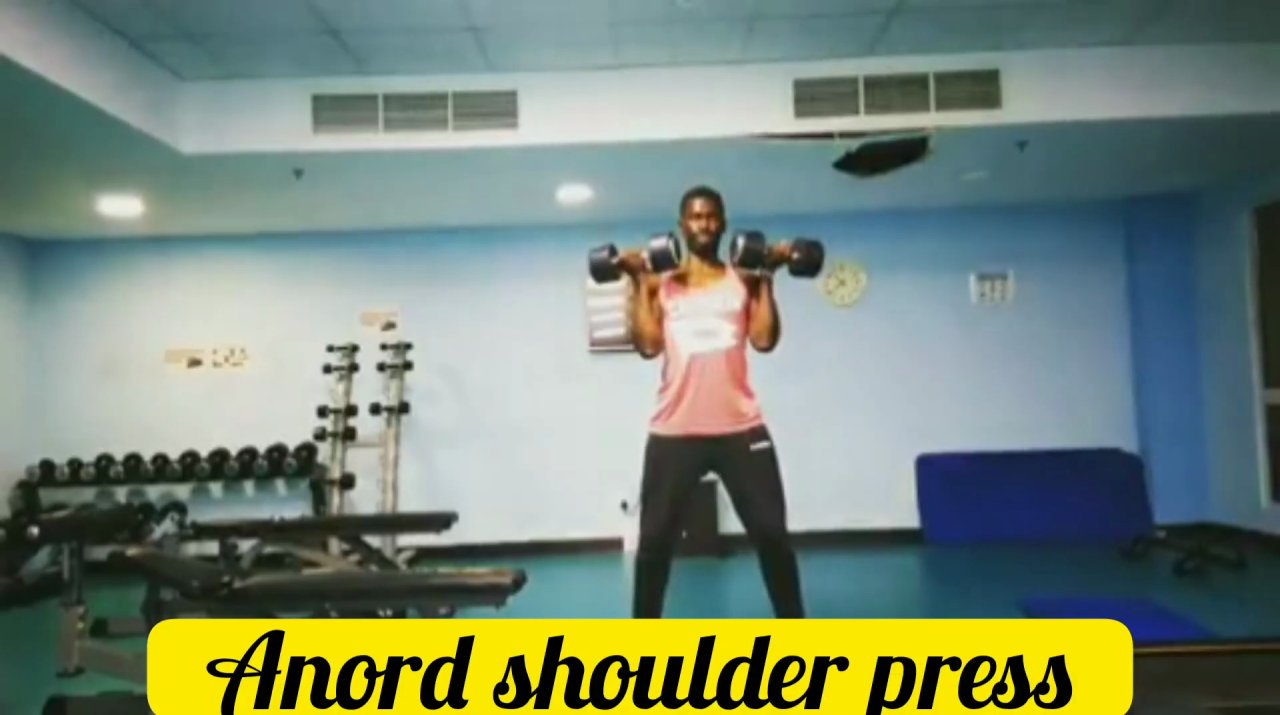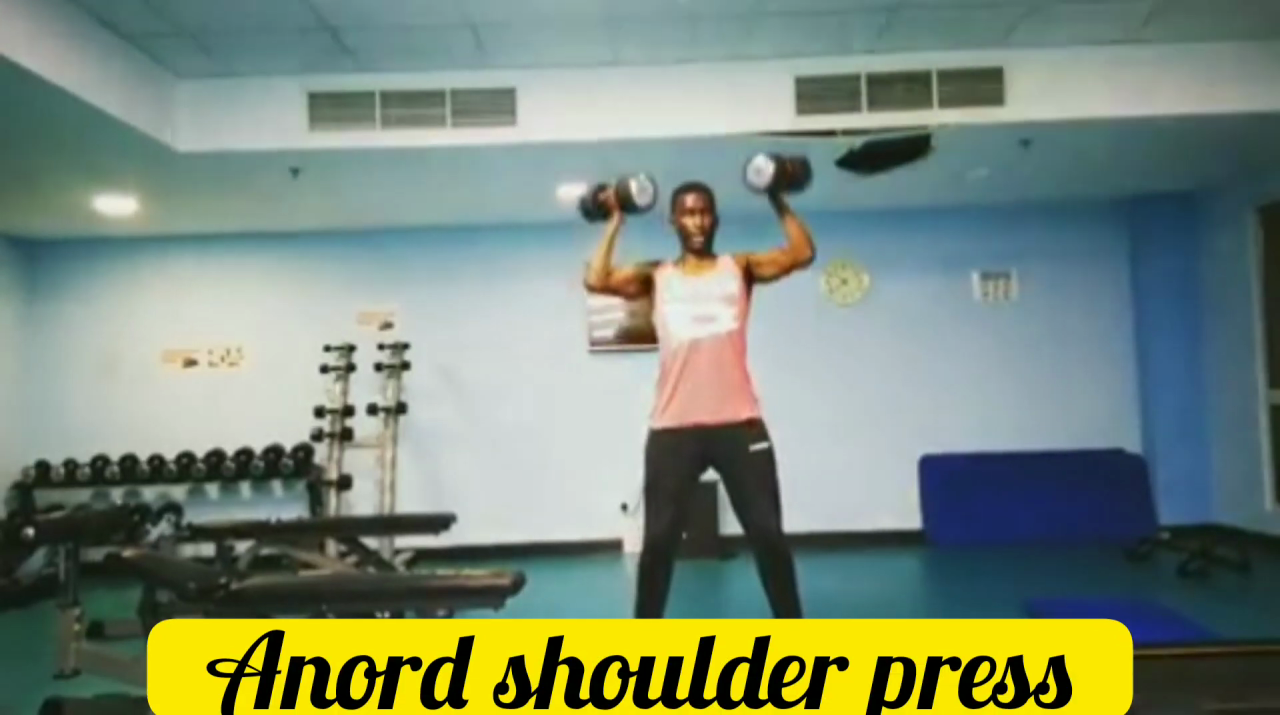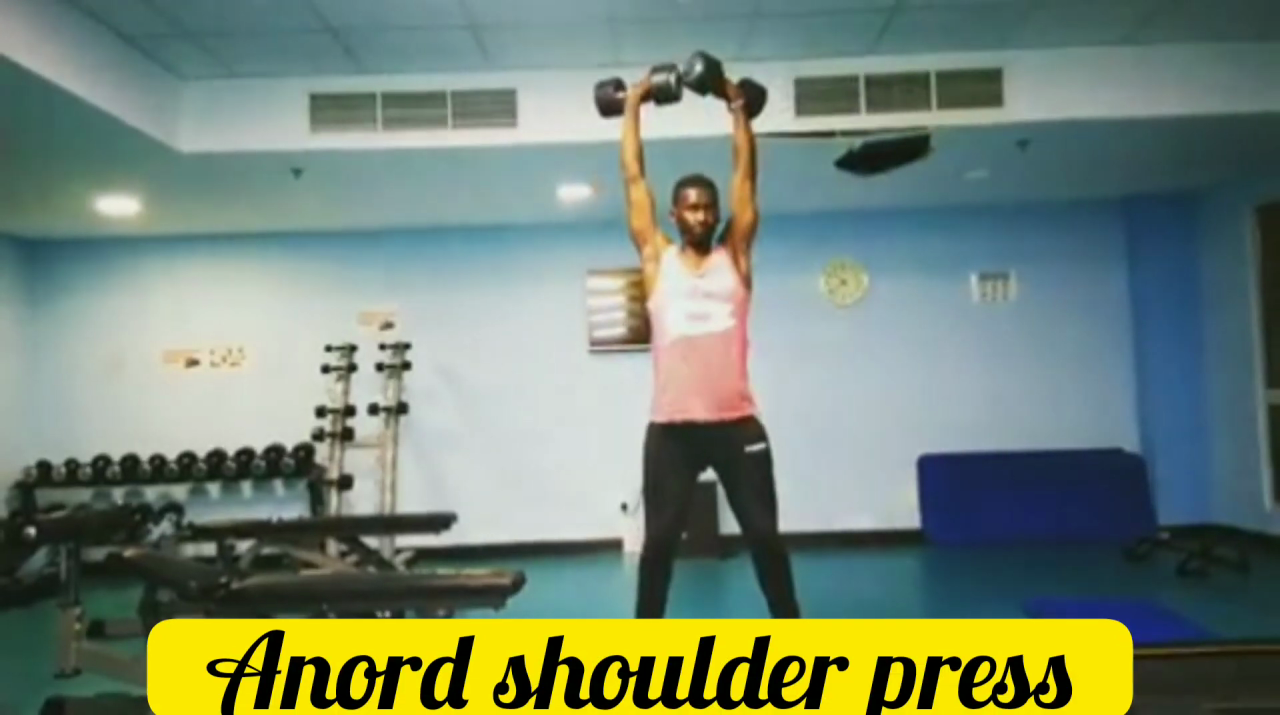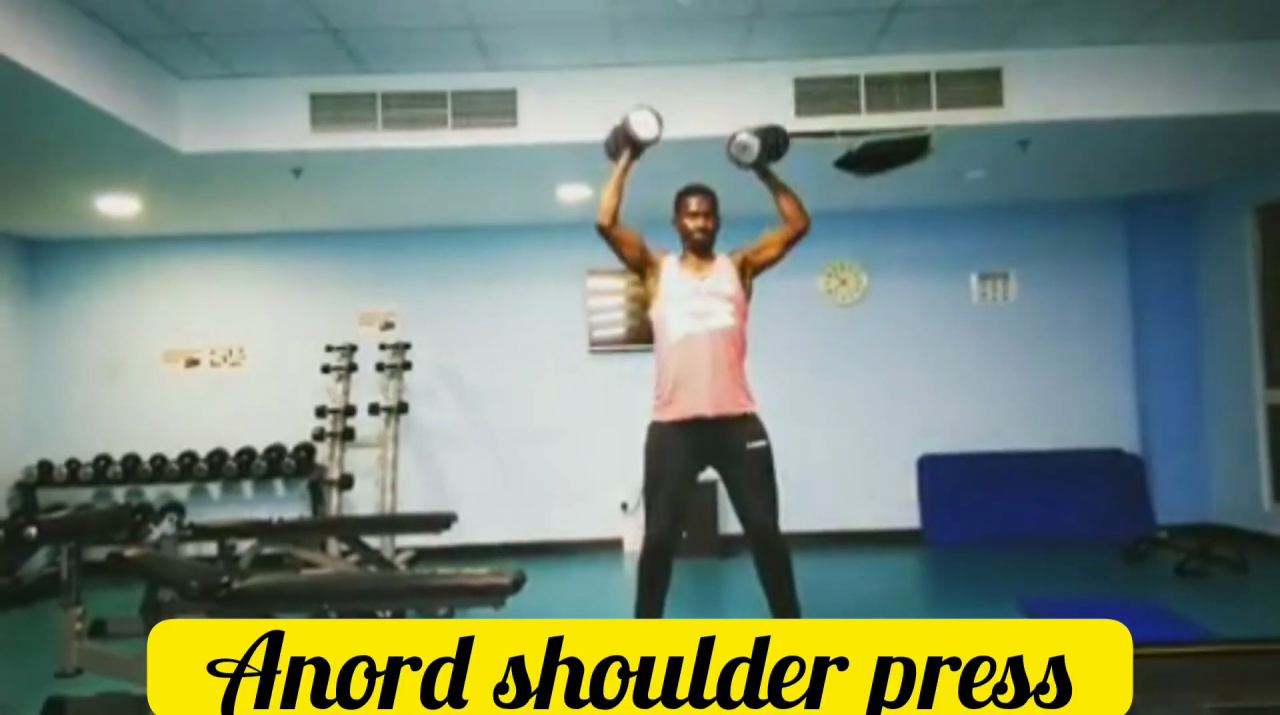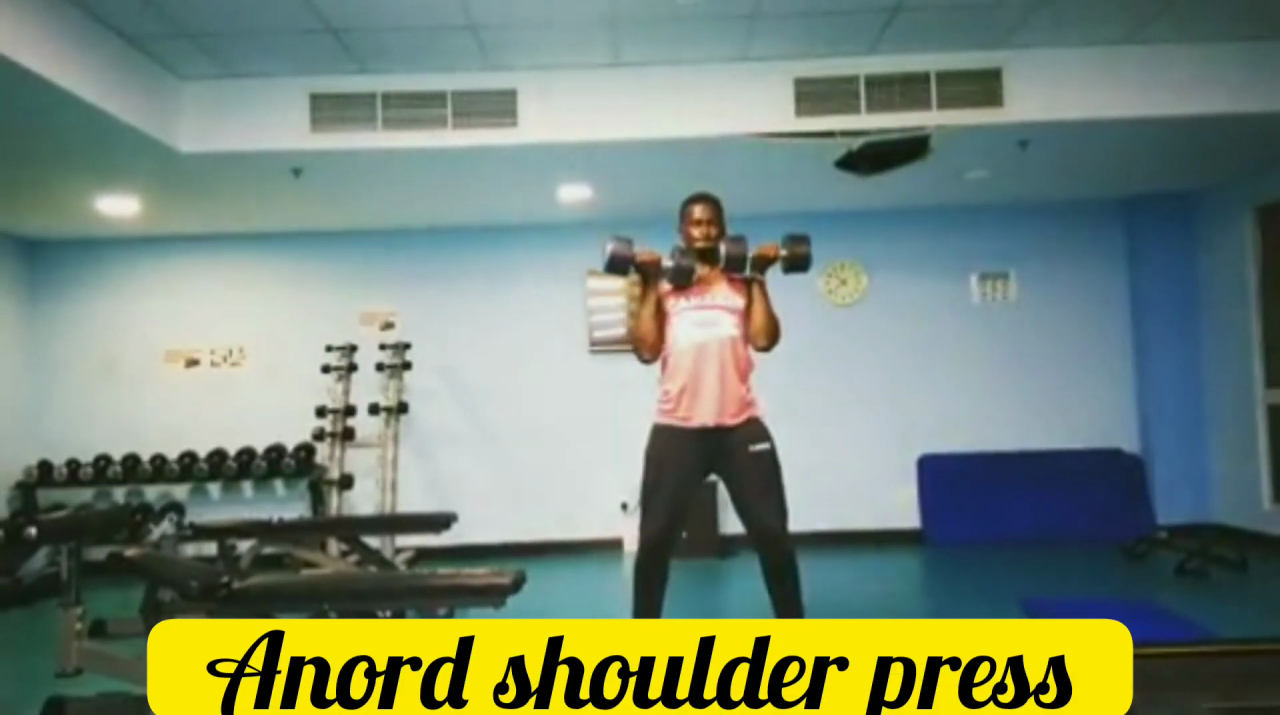
dt=1s
person 1, frame 1
left shoulder: (744, 280)
right shoulder: (660, 283)
left elbow: (765, 340)
right elbow: (647, 345)
left wrist: (767, 277)
right wrist: (638, 281)
left hip: (740, 427)
right hip: (675, 431)
left knee: (771, 532)
right knee: (655, 538)
person 1, frame 2
left shoulder: (741, 268)
right shoulder: (656, 276)
left elbow: (802, 253)
right elbow: (596, 278)
left wrist: (778, 203)
right wrist: (616, 218)
left hip: (739, 423)
right hip: (673, 427)
left knee: (767, 533)
right knee: (659, 538)
person 1, frame 3
left shoulder: (734, 255)
right shoulder: (657, 258)
left elbow: (745, 173)
right elbow: (633, 177)
left wrist: (736, 107)
right wrist: (632, 106)
left hip: (736, 424)
right hip: (672, 427)
left knee: (764, 535)
right knee: (659, 540)
person 1, frame 4
left shoulder: (739, 266)
right shoulder: (656, 269)
left elbow: (797, 226)
right elbow: (606, 224)
left wrist: (763, 171)
right wrist: (626, 161)
left hip: (737, 421)
right hip: (673, 424)
left knee: (765, 531)
right knee: (659, 536)
person 1, frame 5
left shoulder: (742, 285)
right shoulder: (663, 287)
left elbow: (765, 339)
right elbow: (645, 350)
left wrist: (759, 277)
right wrist: (648, 285)
left hip: (740, 426)
right hip: (677, 428)
left knee: (772, 532)
right knee: (655, 537)
